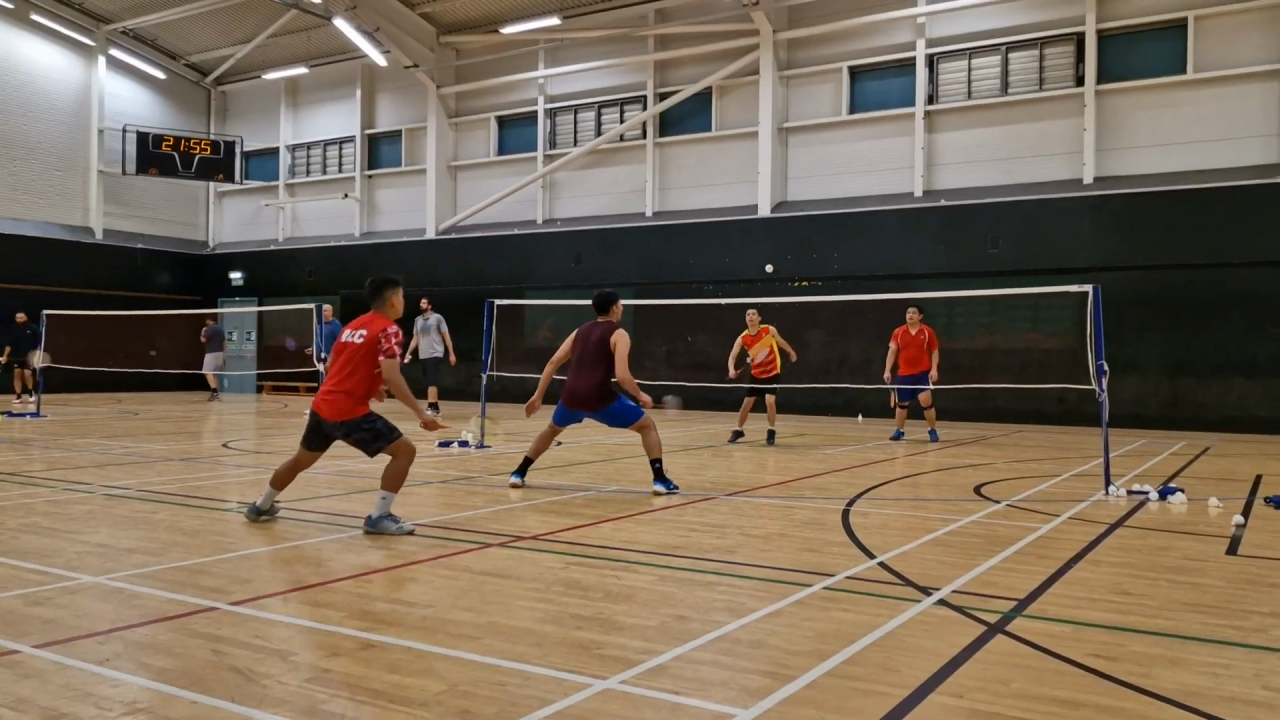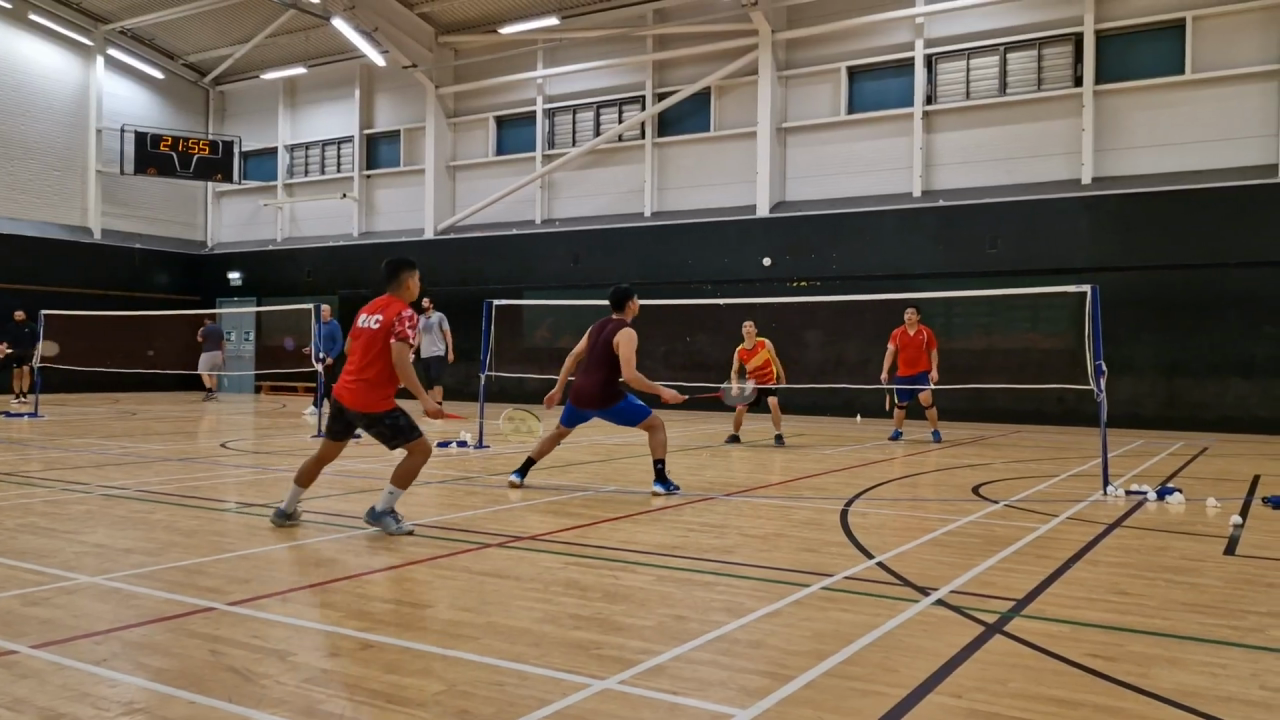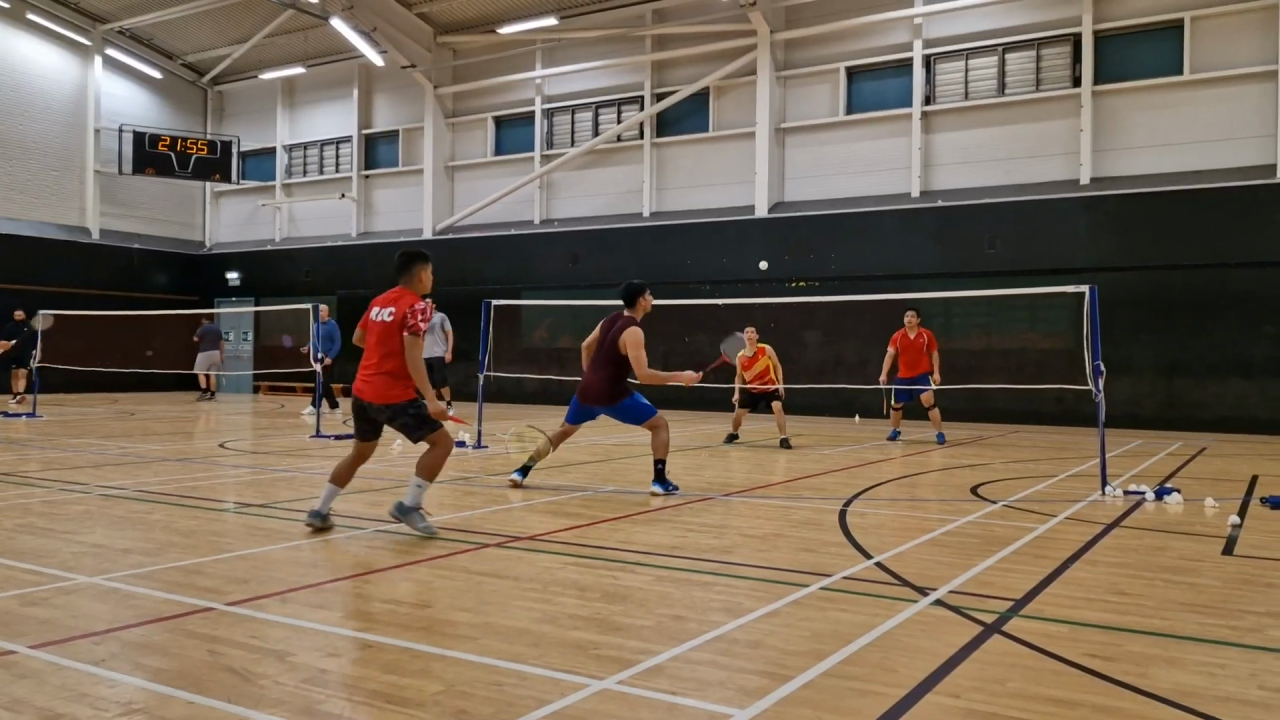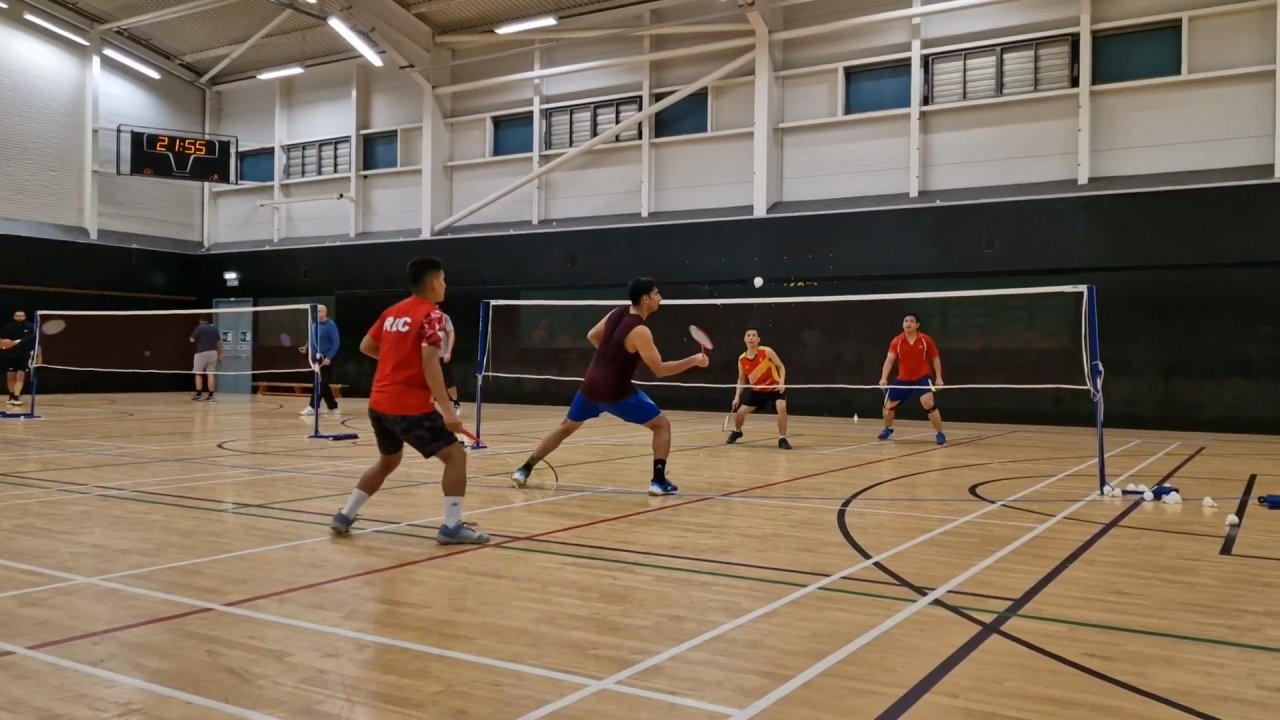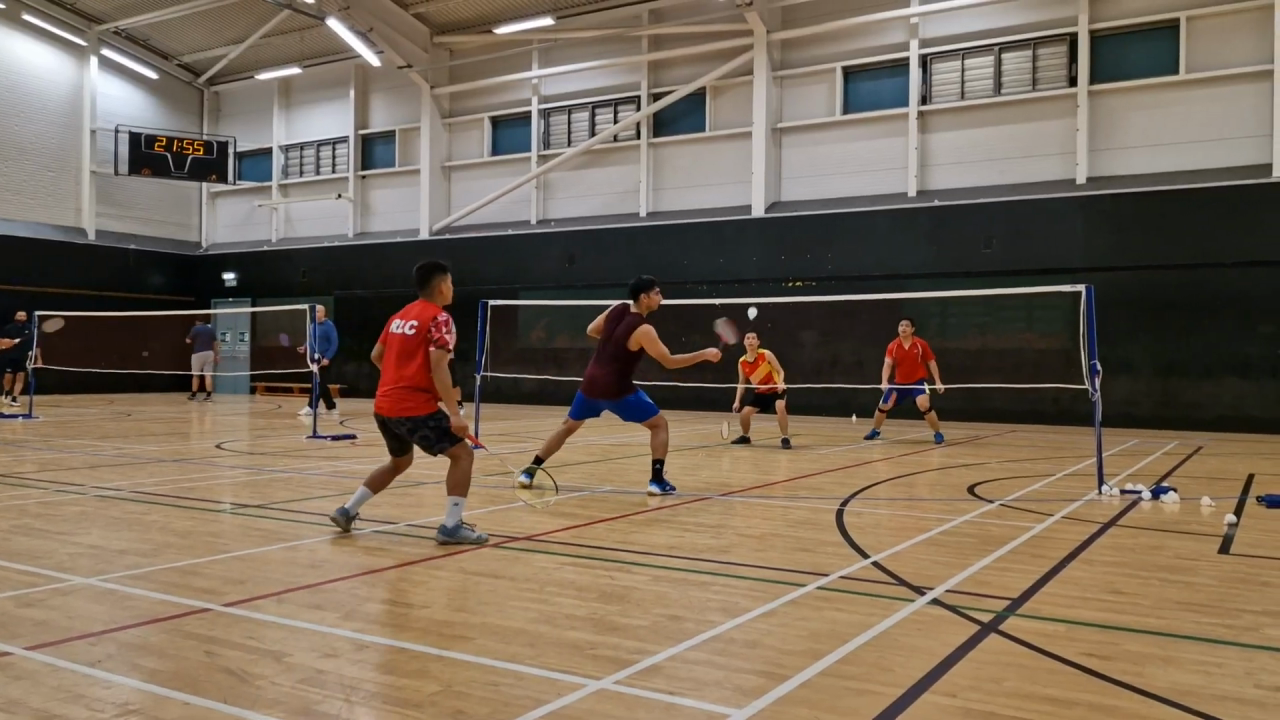
dt=0.1s
person 1, frame 1
left shoulder: (352, 326)
right shoulder: (389, 330)
right elbow: (392, 377)
right wrist: (420, 413)
left hip: (322, 406)
right hip: (350, 411)
left knee: (302, 459)
right knee: (405, 451)
left ankle: (261, 506)
right ankle: (378, 517)
person 1, frame 2
left shoulder: (370, 309)
right shoulder: (404, 314)
right elbow: (401, 362)
right wrist: (426, 401)
left hip: (343, 395)
right hip: (374, 402)
left knee: (325, 453)
right knee: (420, 450)
left ankle: (285, 510)
right ankle: (382, 510)
person 1, frame 3
left shoulder: (379, 302)
right shoulder: (416, 306)
left elbow: (358, 338)
right elbow: (412, 355)
right wrist: (430, 399)
left hip: (363, 391)
right hip: (394, 394)
left knee: (360, 453)
right knee: (442, 442)
left ankle: (320, 511)
right ankle: (409, 505)
person 1, frame 4
left shoulder: (391, 312)
right shoulder: (431, 316)
left elbow: (366, 347)
right elbow: (430, 365)
right wrist: (447, 411)
left hip: (379, 404)
right hip: (410, 407)
left knee: (388, 462)
right knee: (454, 455)
left ankle: (346, 515)
right ankle: (452, 526)
person 1, frame 5
left shoulder: (400, 316)
right shoulder: (439, 318)
left elbow: (377, 356)
right elbow: (438, 368)
right wrist: (454, 414)
left hip: (384, 405)
right hip: (414, 408)
left knee: (399, 463)
right knee: (462, 455)
left ankle: (348, 510)
right ankle: (452, 526)
person 2, frame 1
left shoulder: (581, 331)
right shoulder: (619, 334)
left elbow: (553, 363)
right elbow: (622, 376)
left wrist: (538, 395)
right wrist: (640, 395)
left hip: (571, 397)
right hip: (600, 398)
left knee: (552, 430)
right knee: (647, 426)
left ankle: (519, 473)
right ankle: (660, 480)
person 2, frame 2
left shoulder: (599, 325)
right shoulder: (627, 333)
left elbow: (573, 356)
right elbow: (630, 377)
left wrist: (558, 389)
right wrist: (662, 390)
left hip: (579, 395)
right hip: (607, 398)
left knee: (559, 432)
right knee: (656, 425)
left ankle: (519, 473)
right ankle: (661, 480)
person 2, frame 3
left shoulder: (611, 319)
right shoulder: (633, 332)
left elbow: (586, 346)
right elbow: (643, 375)
right wrist: (681, 376)
left hip: (586, 390)
right hip: (613, 395)
left knee: (564, 431)
right knee: (659, 425)
left ankle: (521, 472)
right ankle: (660, 481)
person 2, frame 4
left shoulder: (616, 313)
right shoulder: (640, 331)
left elbow: (592, 336)
right elbow: (659, 370)
right wrist: (694, 361)
left hip: (590, 387)
right hip: (617, 392)
left knee: (566, 428)
right knee: (661, 425)
left ankle: (524, 470)
right ankle: (659, 481)
person 2, frame 5
left shoulder: (616, 309)
right shoulder: (643, 330)
left elbow: (591, 330)
right elbow: (670, 362)
right wrist: (705, 354)
left hip: (590, 384)
right hip: (617, 390)
left knee: (567, 427)
right knee: (659, 425)
left ankle: (529, 472)
right ankle: (657, 480)
